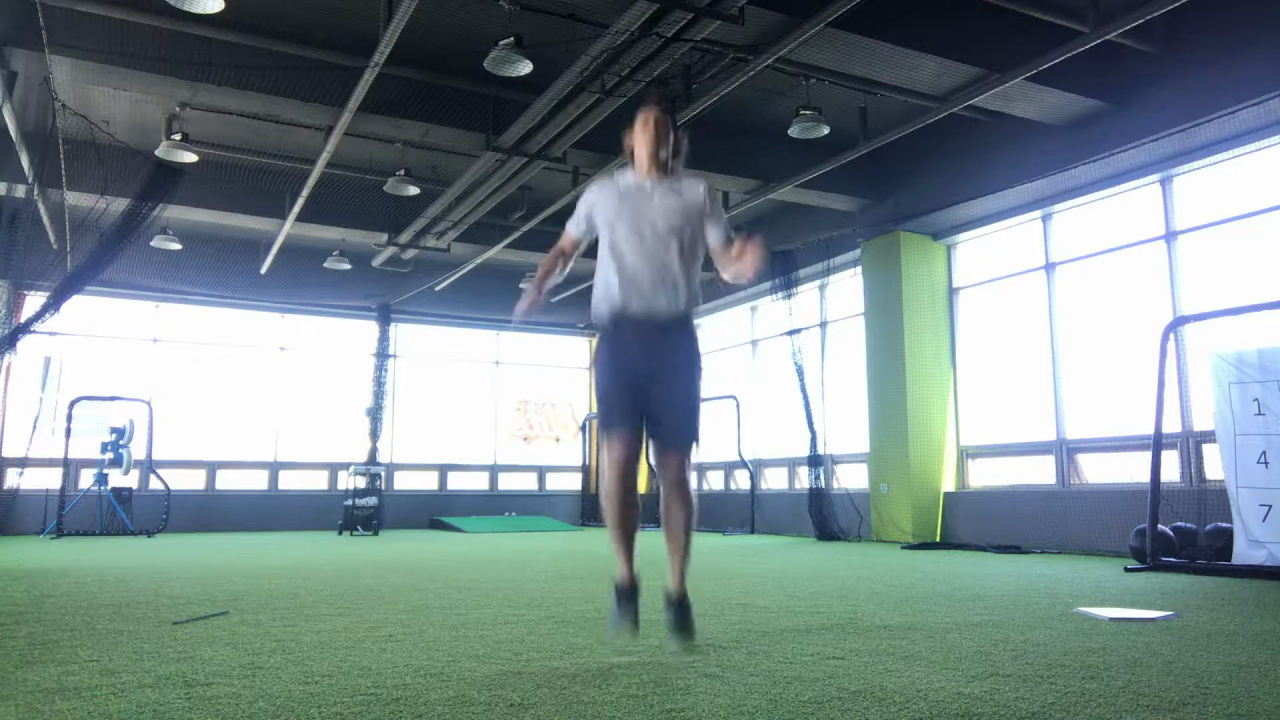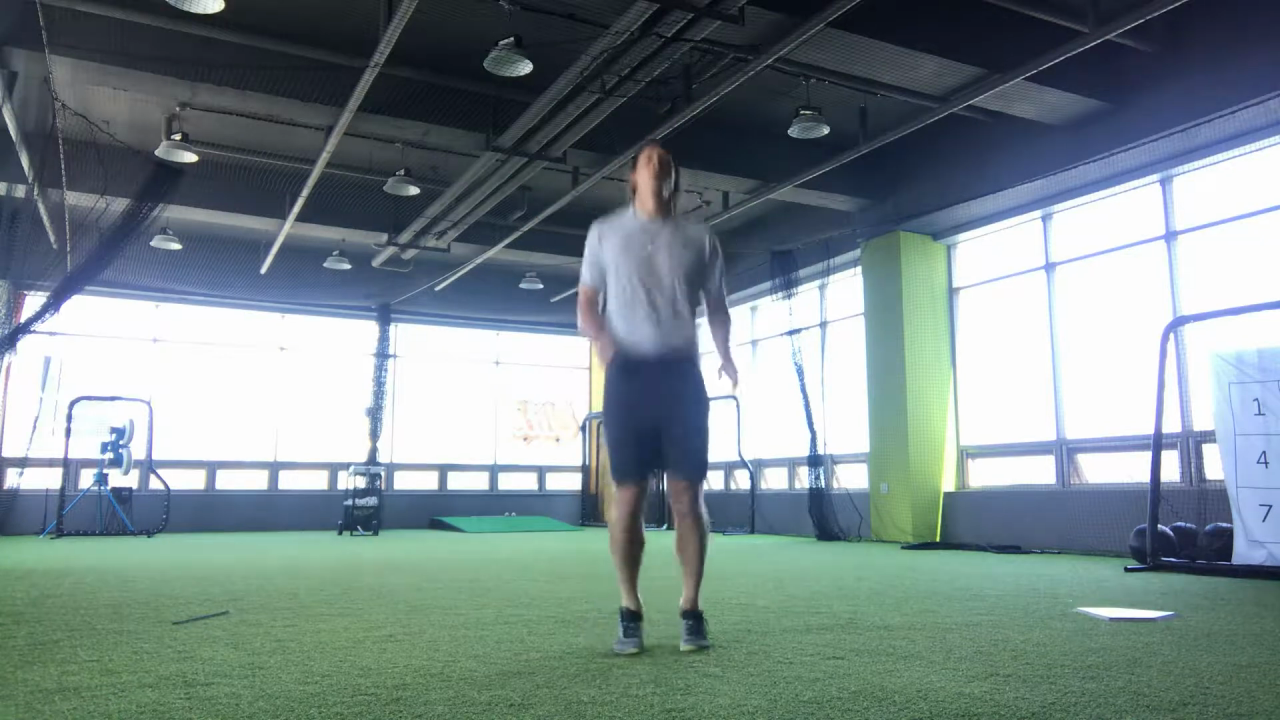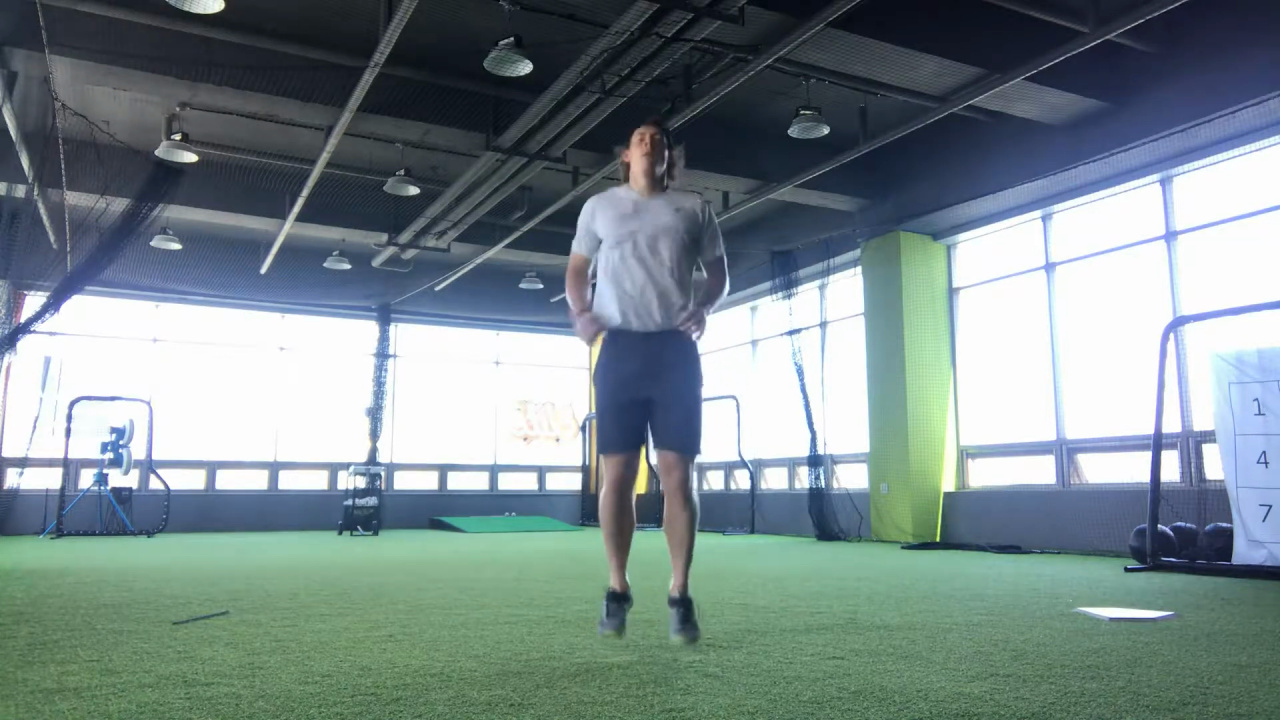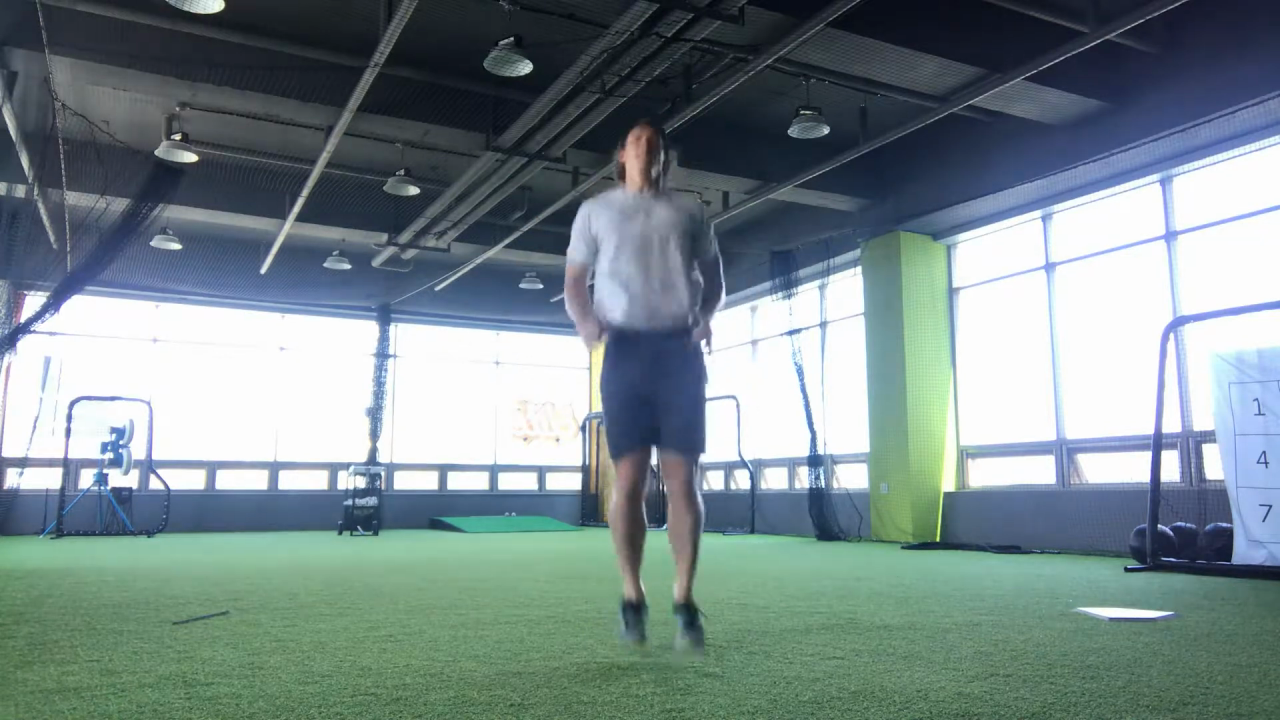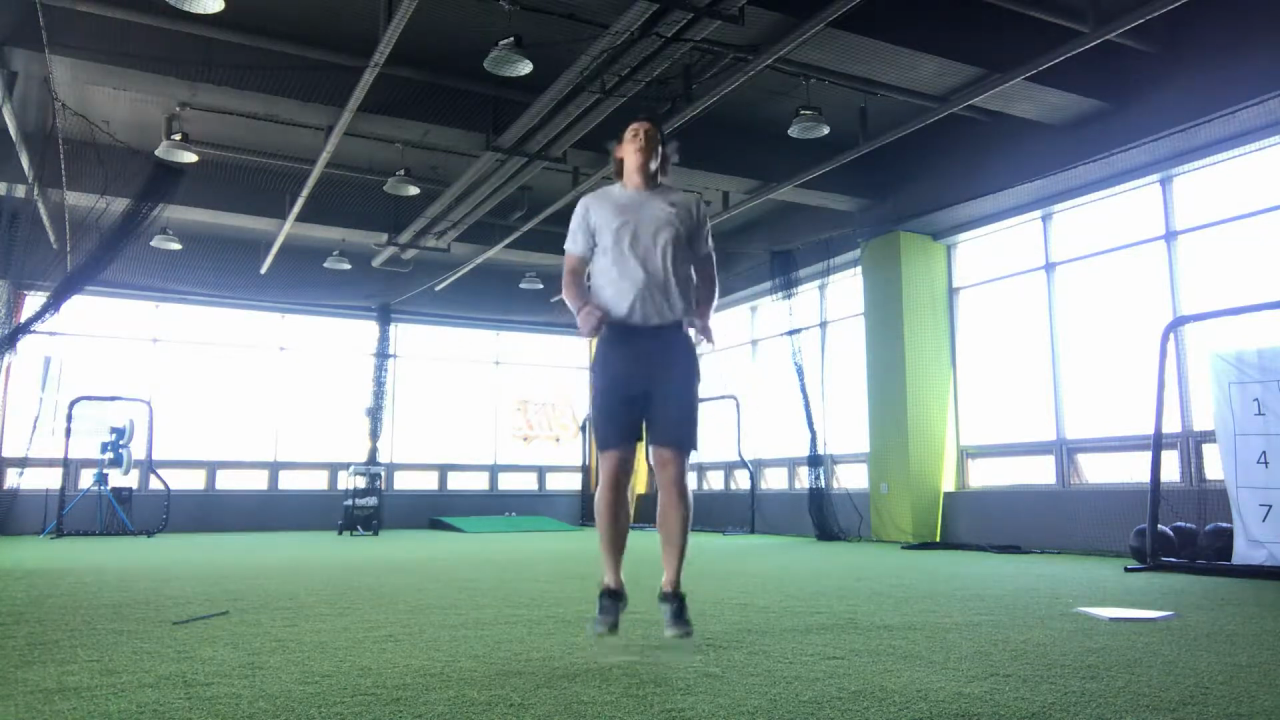
dt=1s
person 1, frame 1
left shoulder: (696, 194)
right shoulder: (601, 193)
left elbow: (728, 268)
right elbow: (567, 247)
left wrist: (746, 261)
right wrist: (536, 289)
left hip: (675, 339)
right hip: (619, 334)
left knee: (674, 473)
right knee: (620, 459)
left ankle: (678, 593)
right ankle: (625, 581)
person 1, frame 2
left shoulder: (699, 237)
right shoulder: (605, 233)
left elbow: (716, 304)
right elbow: (587, 303)
left wrist: (725, 354)
right wrist: (600, 336)
left hip: (682, 373)
right hip: (628, 373)
left knee: (687, 499)
right knee: (628, 501)
left ankle: (691, 609)
right ankle: (630, 611)
person 1, frame 3
left shoulder: (694, 209)
right shoulder: (599, 207)
left elbow: (718, 271)
right elbow: (577, 270)
left wrist: (702, 308)
right wrist: (581, 314)
left hip: (675, 350)
right hip: (620, 350)
left knee: (677, 477)
right knee: (617, 475)
left ankle: (680, 595)
right ankle: (617, 589)
person 1, frame 4
left shoulder: (689, 212)
right shoulder: (594, 211)
left elbow: (712, 274)
right elbow: (574, 282)
left wrist: (706, 316)
right wrist: (585, 320)
left hip: (679, 351)
right hip: (625, 352)
left knee: (681, 480)
right knee: (628, 481)
left ankle: (684, 600)
right ankle: (632, 597)
person 1, frame 5
left shoulder: (688, 207)
right shoulder: (593, 205)
left elbow: (706, 271)
right elbow: (572, 272)
left wrist: (702, 315)
right wrist: (582, 308)
left hip: (672, 345)
right hip: (618, 345)
left knee: (672, 470)
right knee: (614, 470)
left ankle: (672, 591)
right ankle: (611, 587)
